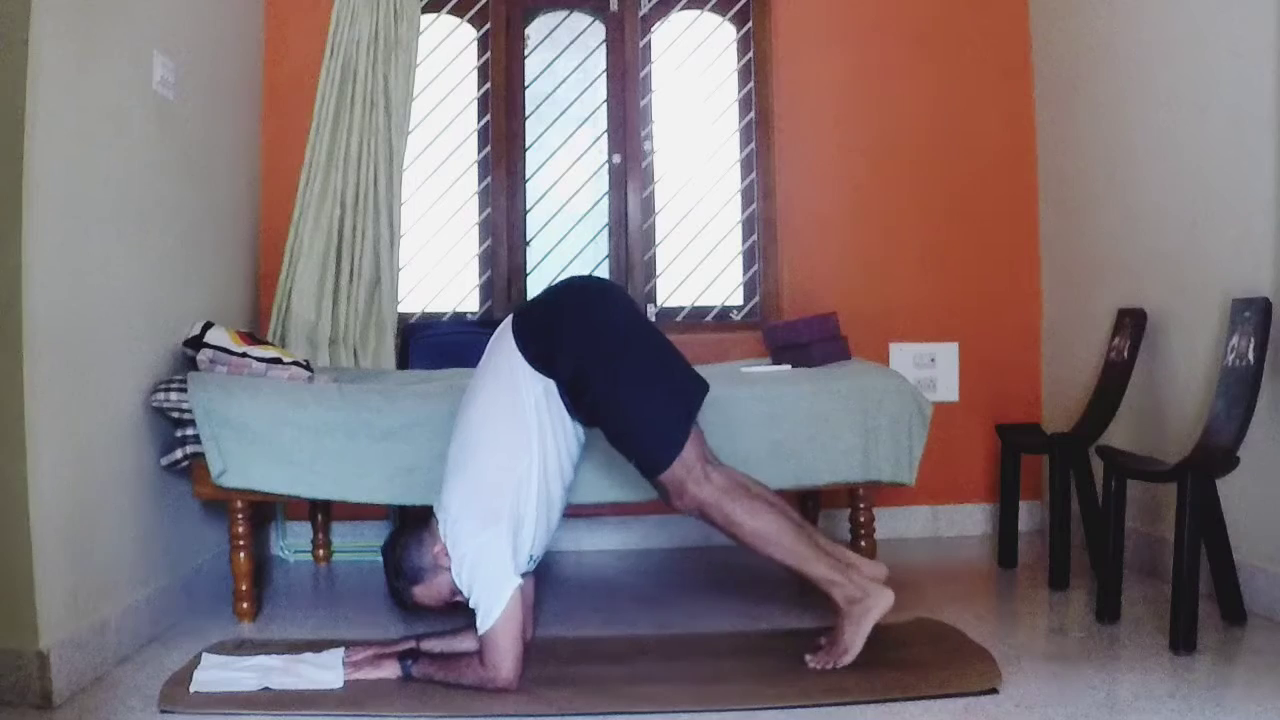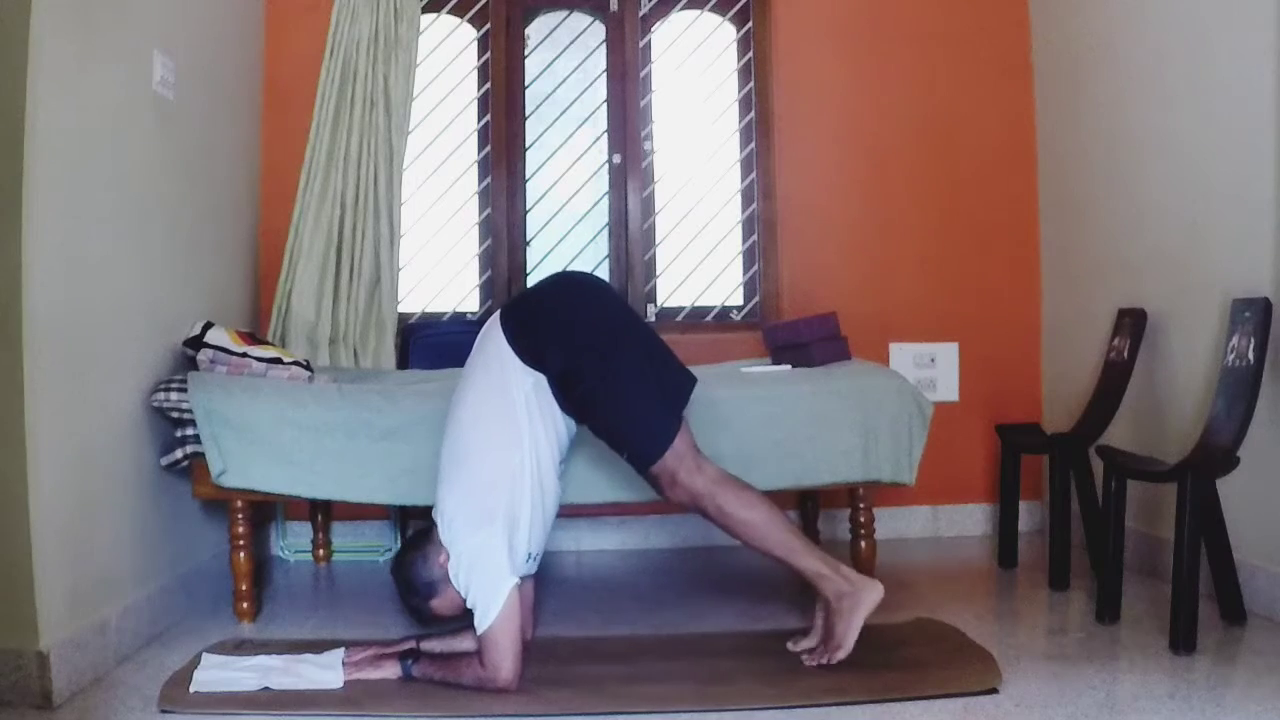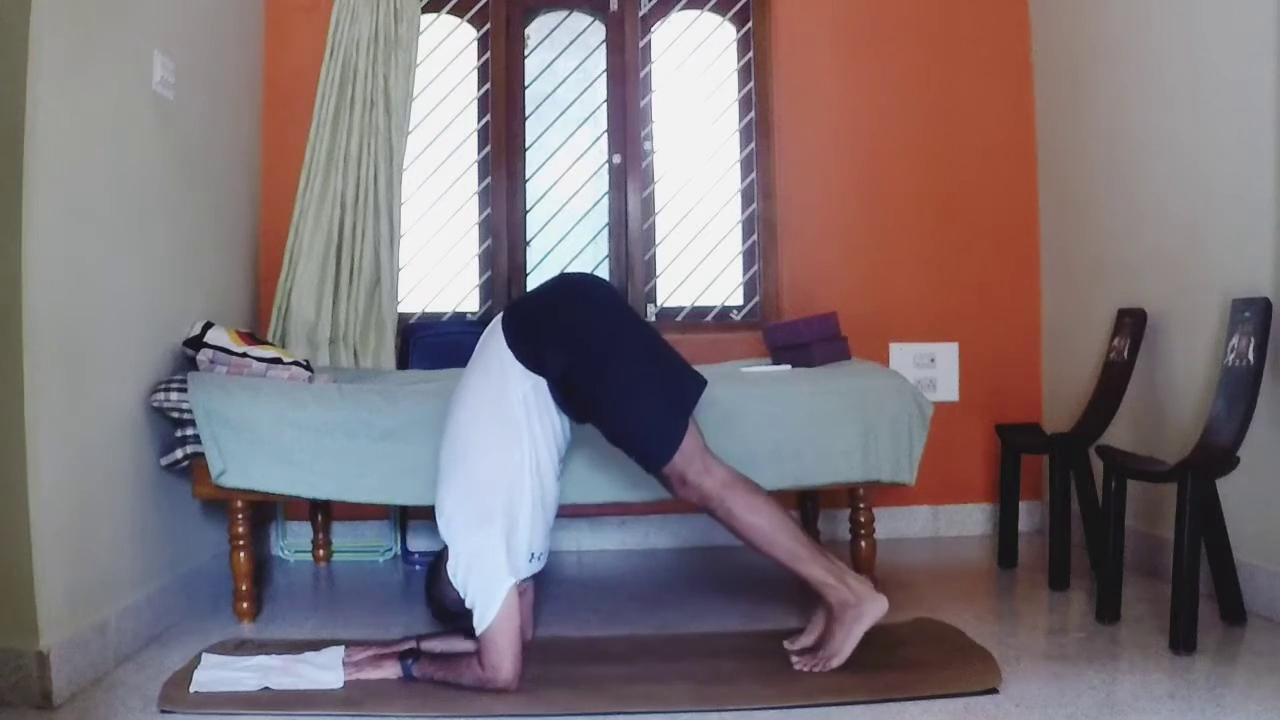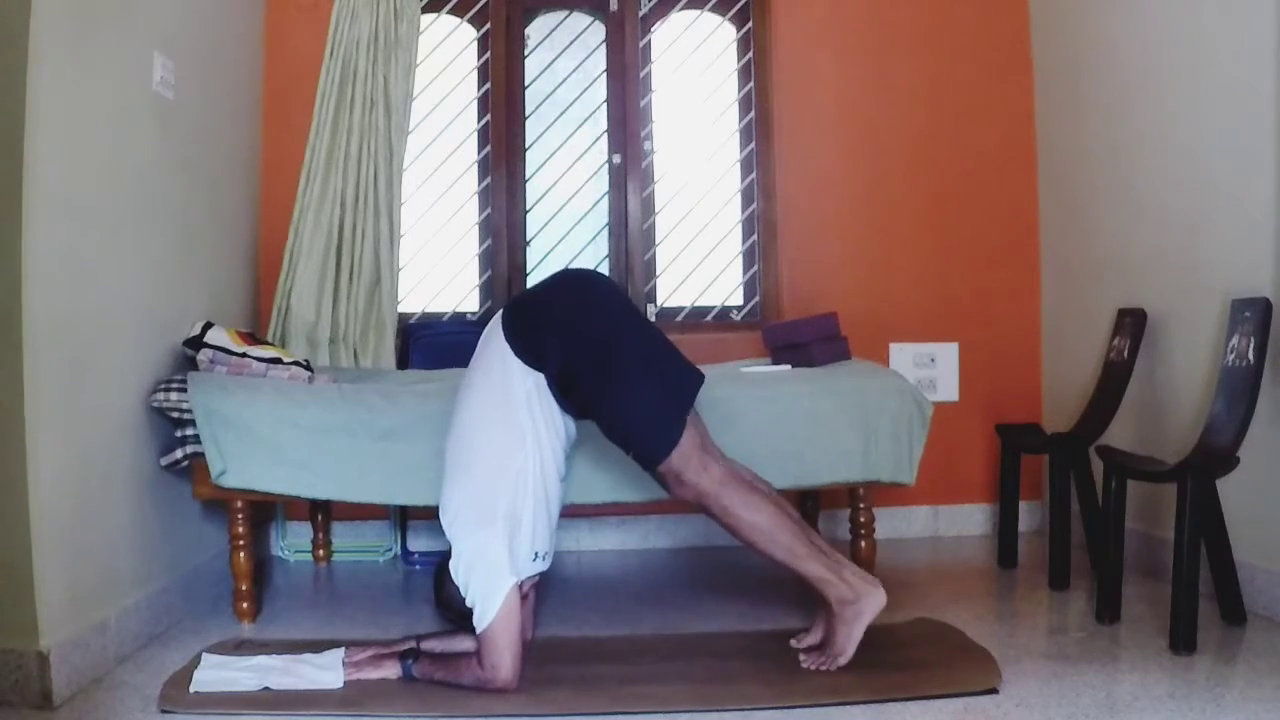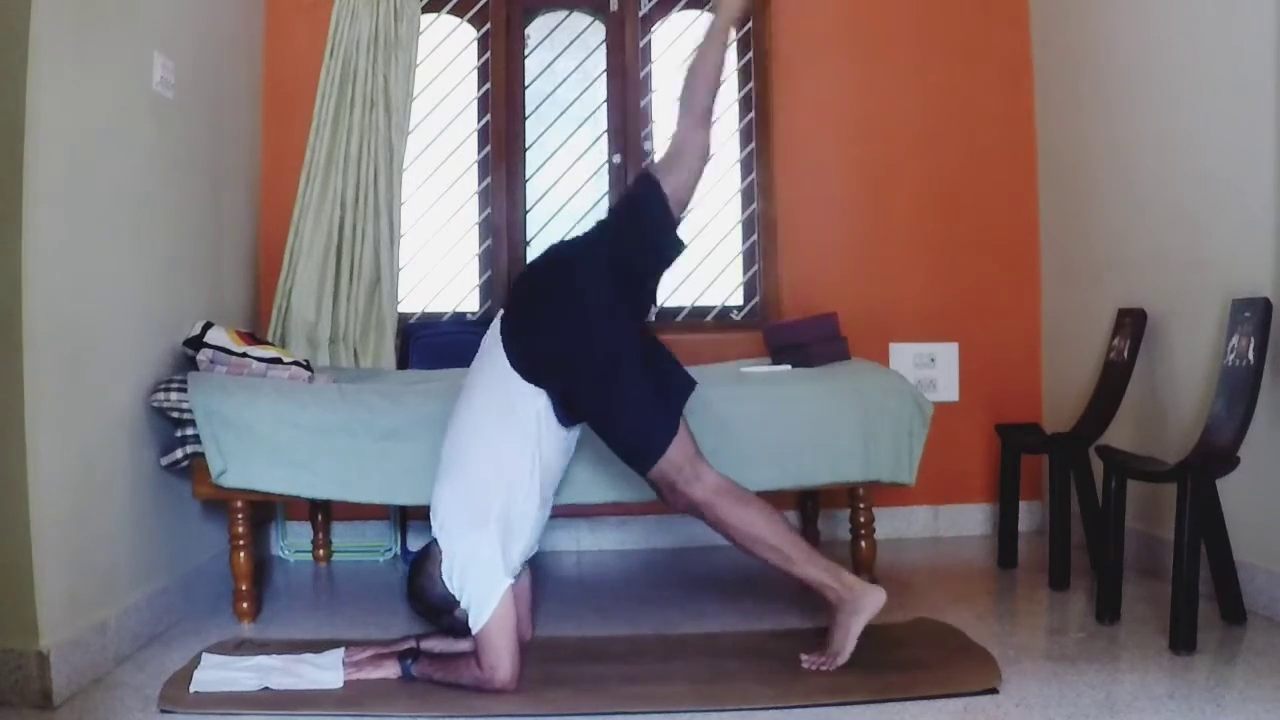
dt=0.5s
person 1, frame 1
left shoulder: (475, 535)
right shoulder: (476, 519)
left elbow: (500, 670)
right elbow: (515, 629)
left wrist: (405, 665)
right wrist: (417, 642)
left hip: (578, 328)
right hip: (572, 328)
left knee: (695, 488)
right knee: (698, 476)
left ankle: (853, 592)
right ankle: (844, 561)
person 1, frame 2
left shoulder: (474, 536)
right shoulder: (479, 520)
left elbow: (501, 671)
right elbow: (517, 630)
left wrist: (407, 664)
right wrist: (414, 644)
left knee: (685, 478)
right knee: (683, 478)
left ankle: (842, 586)
right ankle: (832, 583)
person 1, frame 3
left shoulder: (478, 542)
right shoulder: (482, 526)
left elbow: (500, 672)
right elbow: (517, 631)
left wrist: (407, 665)
right wrist: (415, 643)
left hip: (566, 327)
right hip: (563, 323)
left knee: (696, 477)
right knee: (692, 476)
left ankle: (847, 595)
right ankle: (835, 585)
person 1, frame 4
left shoulder: (481, 540)
right shoulder: (481, 526)
left elbow: (500, 671)
right elbow: (516, 633)
left wrist: (404, 664)
right wrist: (417, 644)
left hip: (567, 325)
right hip: (567, 318)
left knee: (695, 477)
right knee: (700, 467)
left ankle: (845, 591)
right ankle: (840, 573)
person 1, frame 5
left shoulder: (469, 541)
right shoulder: (475, 528)
left elbow: (498, 671)
left wrist: (404, 660)
right wrist: (432, 640)
left hip: (571, 326)
right hip: (571, 293)
left knee: (691, 486)
right knee: (685, 149)
left ankle: (843, 589)
